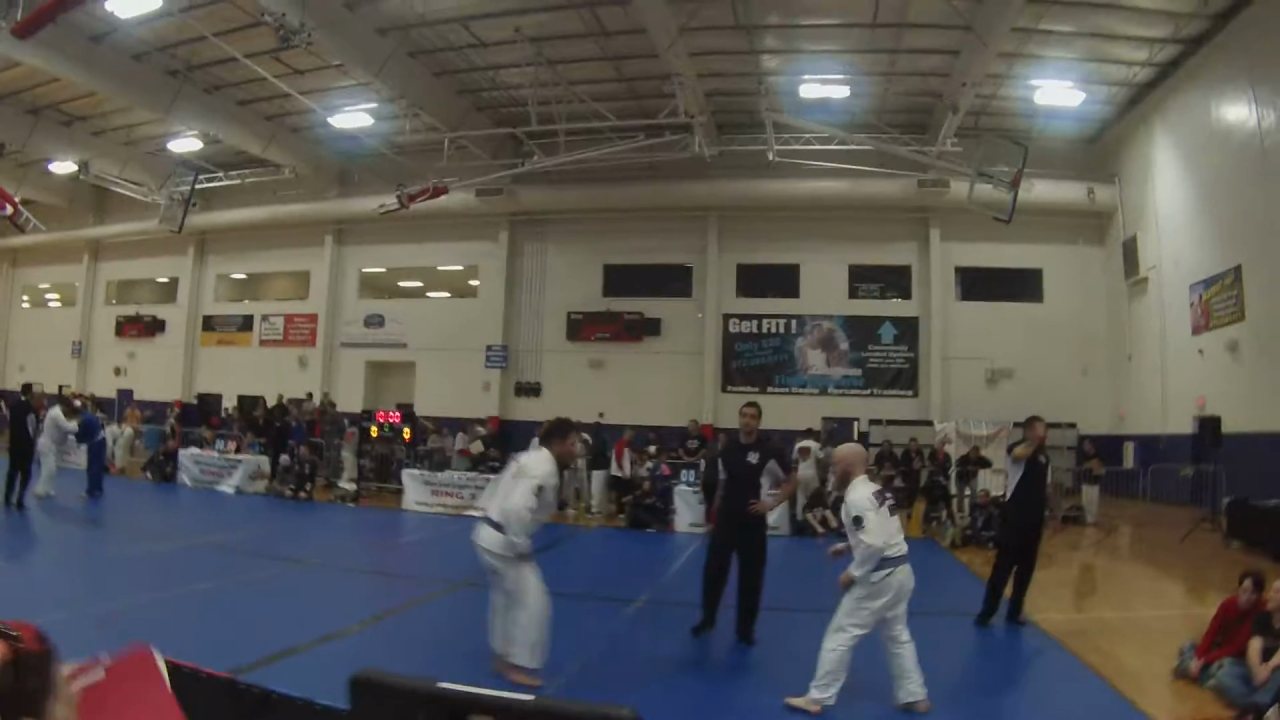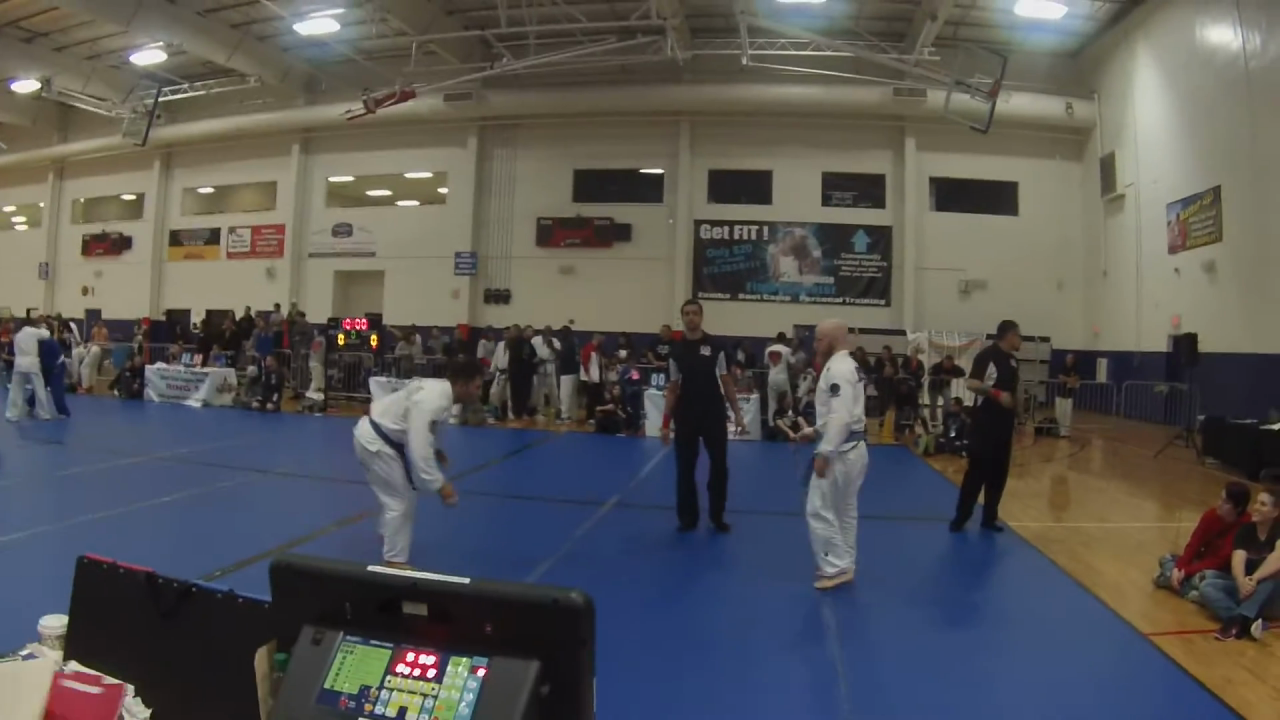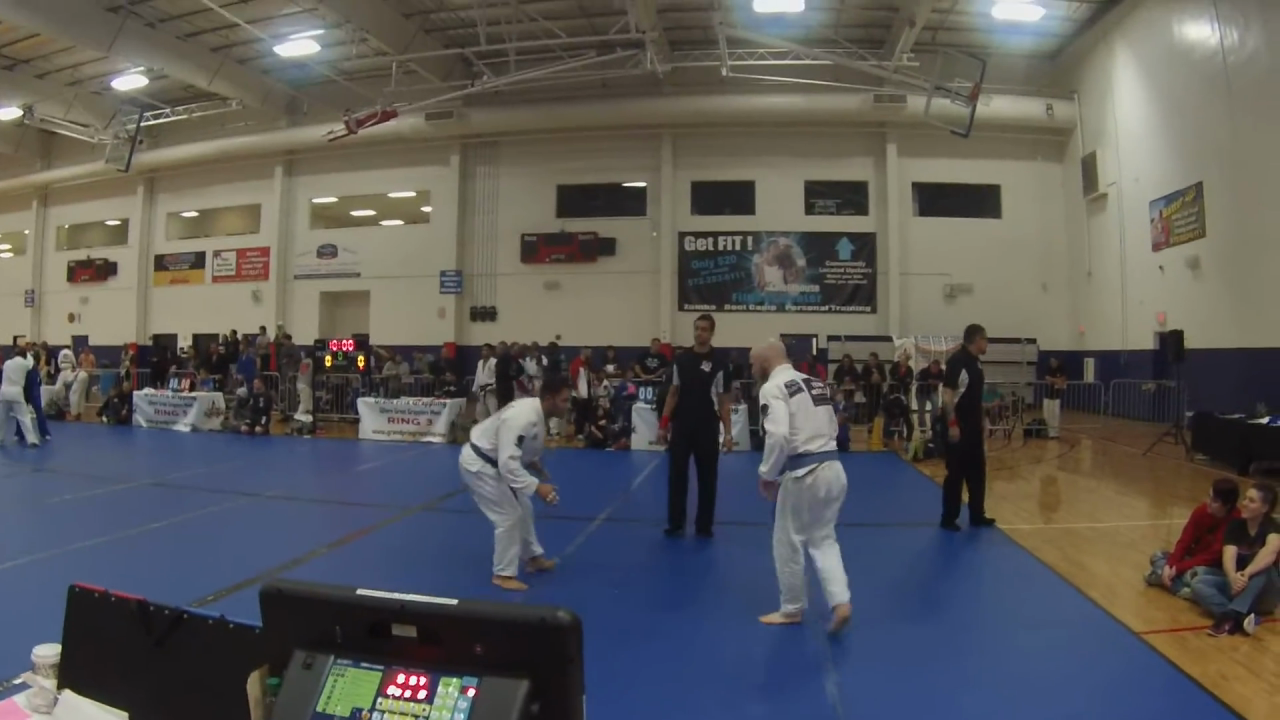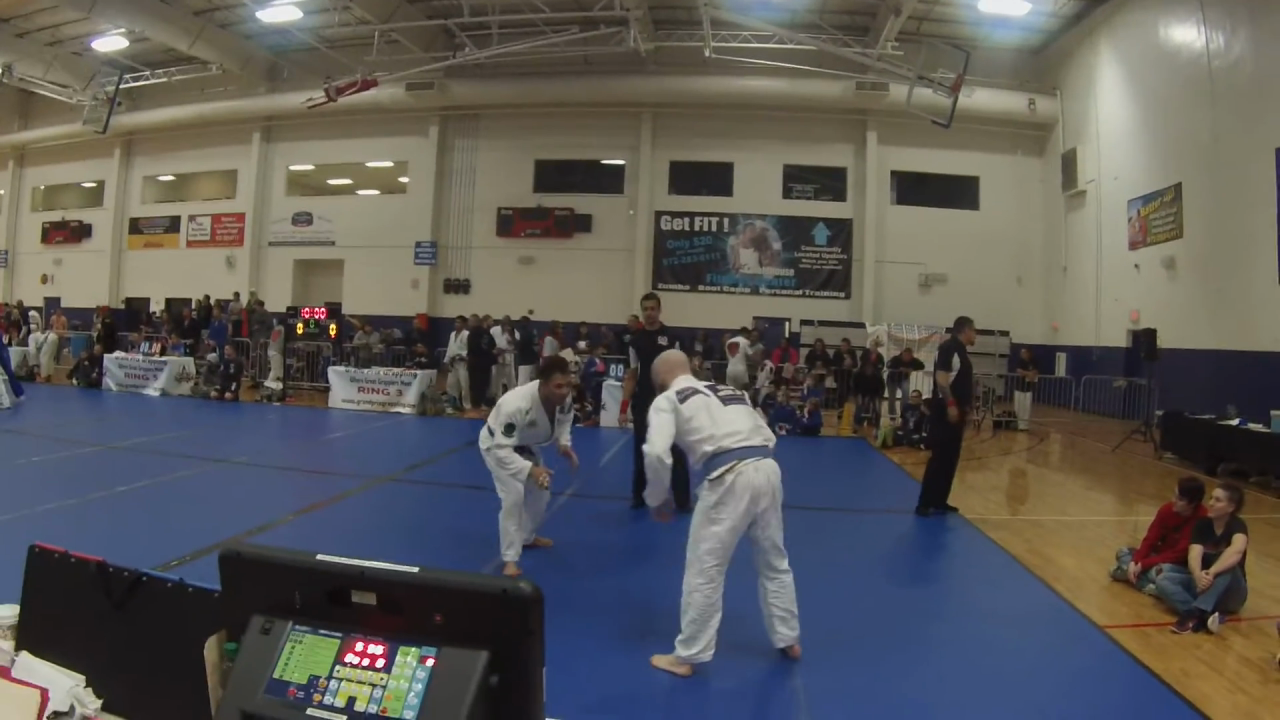
dt=1s
person 1, frame 1
left shoulder: (856, 498)
right shoulder: (877, 491)
left elbow: (872, 544)
left wrist: (853, 573)
right wrist: (848, 547)
left hip: (879, 576)
right hip: (901, 571)
left knee: (840, 634)
right knee: (898, 635)
left ankle: (817, 697)
right ankle: (914, 696)
person 1, frame 2
left shoulder: (837, 368)
right shoulder: (848, 366)
left elbow: (841, 416)
left wrist: (824, 452)
right wrist: (818, 430)
left hip: (841, 450)
right hip: (854, 447)
left knee: (819, 510)
right knee: (845, 511)
left ankle: (838, 568)
right ankle: (842, 564)
person 1, frame 3
left shoulder: (772, 388)
right shoulder: (815, 384)
left elbow: (777, 436)
left wrist: (767, 474)
left hip: (803, 473)
right hip: (833, 468)
left knee: (788, 543)
right knee: (823, 539)
left ankle: (792, 610)
right ankle: (840, 602)
person 1, frame 4
left shoulder: (666, 401)
right shoulder: (730, 392)
left elbow: (656, 453)
right elbow: (768, 437)
left wrist: (657, 499)
left hip: (728, 479)
right hip: (767, 469)
left knee: (704, 569)
right knee: (774, 563)
left ankle: (686, 657)
right ankle: (788, 639)
person 2, frame 1
left shoulder: (769, 451)
right shoulder: (727, 450)
left elbow: (792, 481)
left wrist: (771, 504)
right wrist: (714, 516)
left hip: (753, 522)
right hip: (726, 519)
left knee: (751, 577)
right knee: (713, 570)
left ankle: (745, 630)
right ankle: (707, 618)
person 2, frame 2
left shoulder: (716, 346)
right shoulder: (677, 351)
left elbow: (727, 382)
right elbow: (672, 389)
left wrist: (738, 414)
right wrist: (666, 423)
left hip: (714, 415)
right hip: (686, 417)
left knee: (719, 465)
right knee: (685, 469)
left ankle: (717, 515)
right ankle: (688, 517)
person 2, frame 3
left shoulder: (718, 363)
right shoulder: (681, 359)
left elbow: (724, 401)
right elbow: (673, 393)
left wrist: (728, 433)
right wrist: (663, 424)
left hip: (707, 427)
right hip: (681, 425)
left knee: (707, 477)
right knee: (677, 473)
left ankle: (704, 525)
right ankle: (675, 522)
person 2, frame 4
left shoulder: (671, 337)
right shoulder: (636, 340)
right elbow: (631, 376)
right wrist: (624, 408)
right hip: (644, 402)
left knee: (676, 450)
right knee: (642, 450)
left ankle: (682, 500)
right ankle: (641, 496)
person 3, frame 1
left shoulder: (530, 460)
right shoulder: (542, 470)
right elbow: (517, 510)
right wrist: (521, 547)
left hip: (490, 535)
right hip: (502, 542)
left knee: (506, 599)
right knee: (532, 603)
left ankle: (504, 655)
right ankle: (518, 666)
person 3, frame 2
left shoulder: (440, 390)
right shoulder: (433, 402)
right elbow: (419, 450)
left wrist: (434, 449)
right wrist: (440, 484)
left hip: (375, 434)
right hip: (374, 441)
right knee: (401, 501)
left ankle: (388, 531)
right ankle: (394, 560)
person 3, frame 3
left shoulder: (536, 409)
right shoulder: (521, 419)
right elbow: (509, 464)
left wrist: (533, 463)
right wrist: (537, 486)
left hip: (491, 461)
right hip: (478, 464)
left knee: (522, 508)
right knee: (510, 517)
left ankle: (534, 557)
right ankle: (503, 574)
person 3, frame 4
left shoulder: (562, 397)
right shoulder: (515, 405)
left elbow: (564, 419)
right elbow: (503, 451)
left wrist: (563, 444)
right wrist: (530, 470)
left hip: (525, 446)
right hip: (498, 445)
left knee: (539, 493)
right knee: (514, 496)
left ankle: (526, 536)
right ankle: (510, 561)
person 4, frame 1
left shoulder: (1044, 456)
right shoulder: (1016, 447)
left elbow: (1045, 489)
right elbow: (1018, 454)
right wrist: (1036, 439)
left hip: (1034, 518)
right hip: (1015, 516)
left knee: (1026, 567)
right knee: (1004, 564)
left ankle: (1015, 611)
right ankle: (987, 611)
person 4, frame 2
left shoulder: (1012, 360)
right shoulder: (987, 356)
right elbow: (971, 384)
left wrist: (1018, 418)
right wrist: (996, 394)
left hip: (1004, 424)
right hip: (985, 423)
left knee: (999, 472)
right knee: (977, 471)
left ankle: (989, 517)
right ankle: (961, 517)
person 4, frame 3
left shoulder: (975, 361)
right shoulder: (957, 361)
right elbow: (947, 394)
left wrist: (981, 420)
right wrist: (952, 424)
left hip: (973, 425)
right hip: (958, 426)
left knee: (977, 470)
right knee: (956, 473)
left ankle: (977, 514)
right ankle: (949, 519)
person 4, frame 4
left shoulder: (961, 350)
right shoulder: (949, 348)
right elbow: (941, 378)
left wrist: (965, 407)
right wrist: (950, 404)
left hip: (957, 411)
right hip: (946, 411)
left knee: (950, 458)
right knee: (940, 457)
left ankle: (939, 501)
right ankle: (925, 503)
